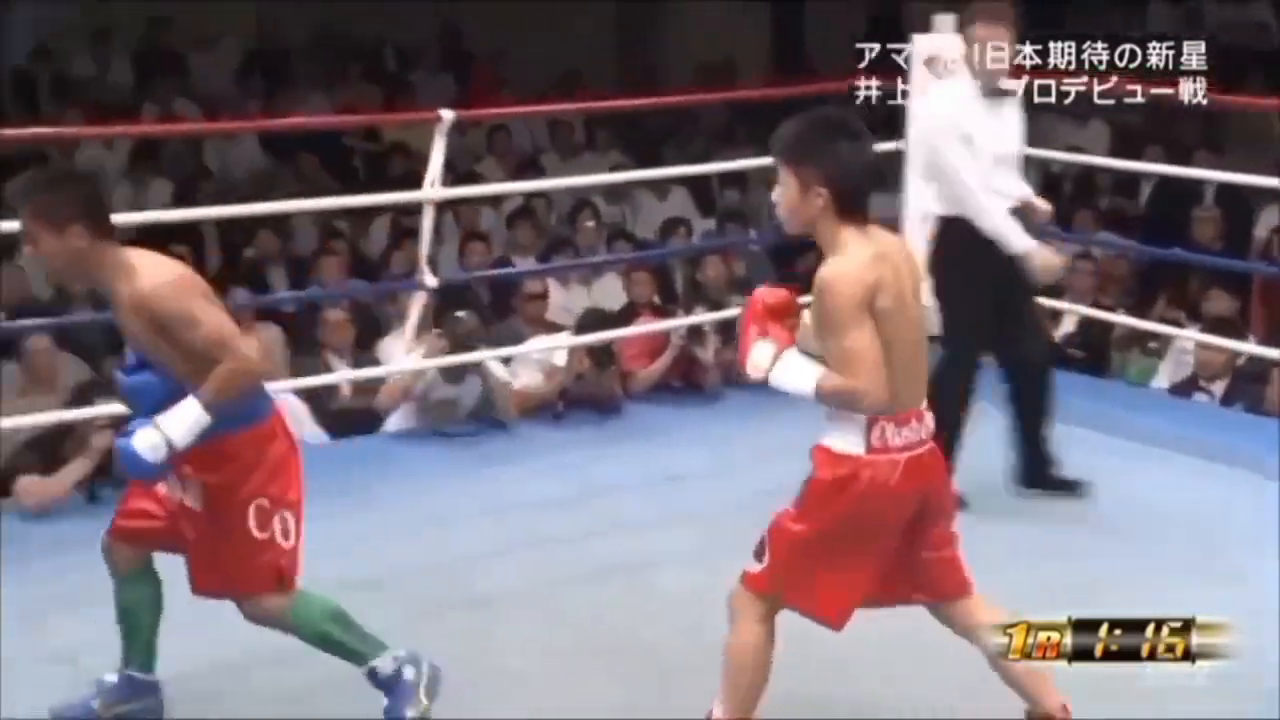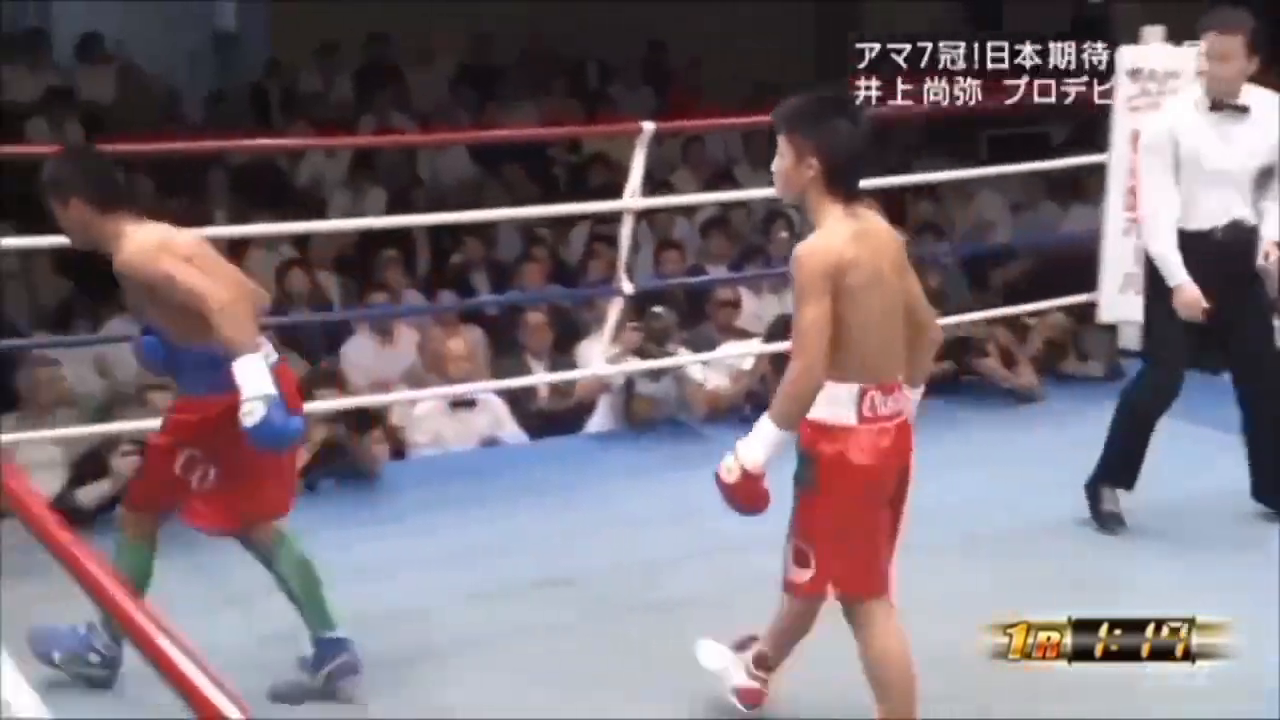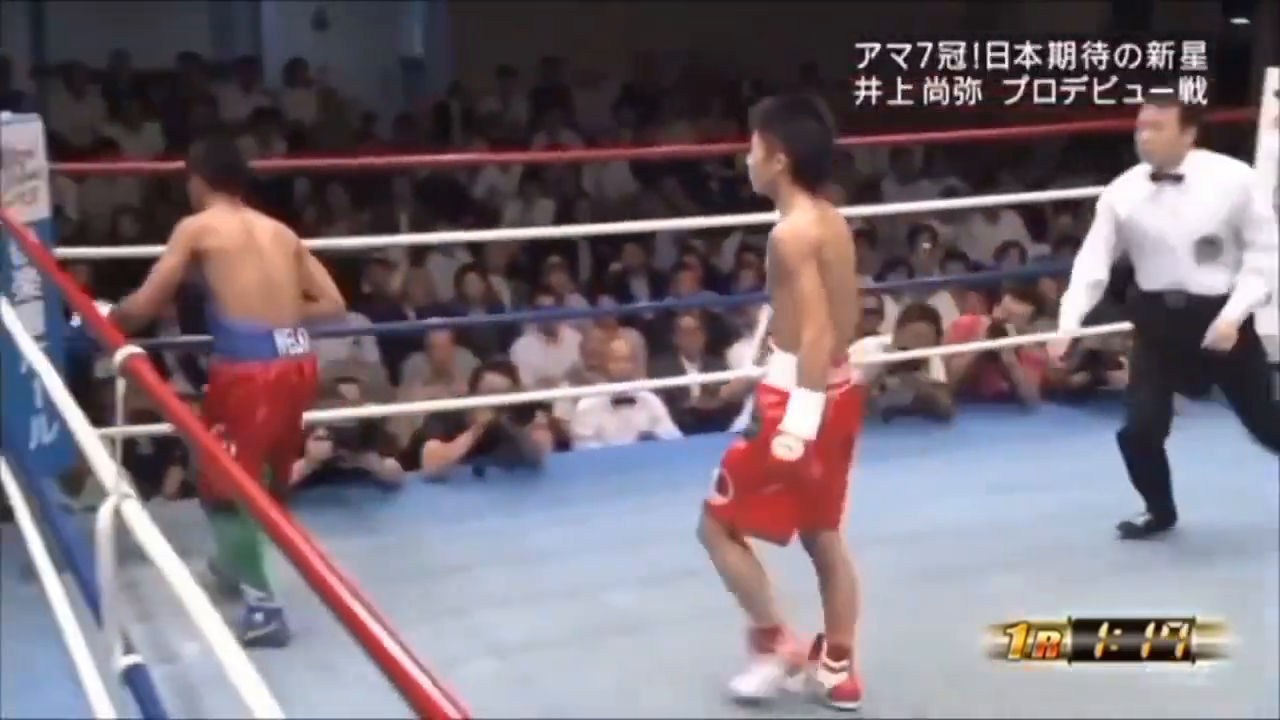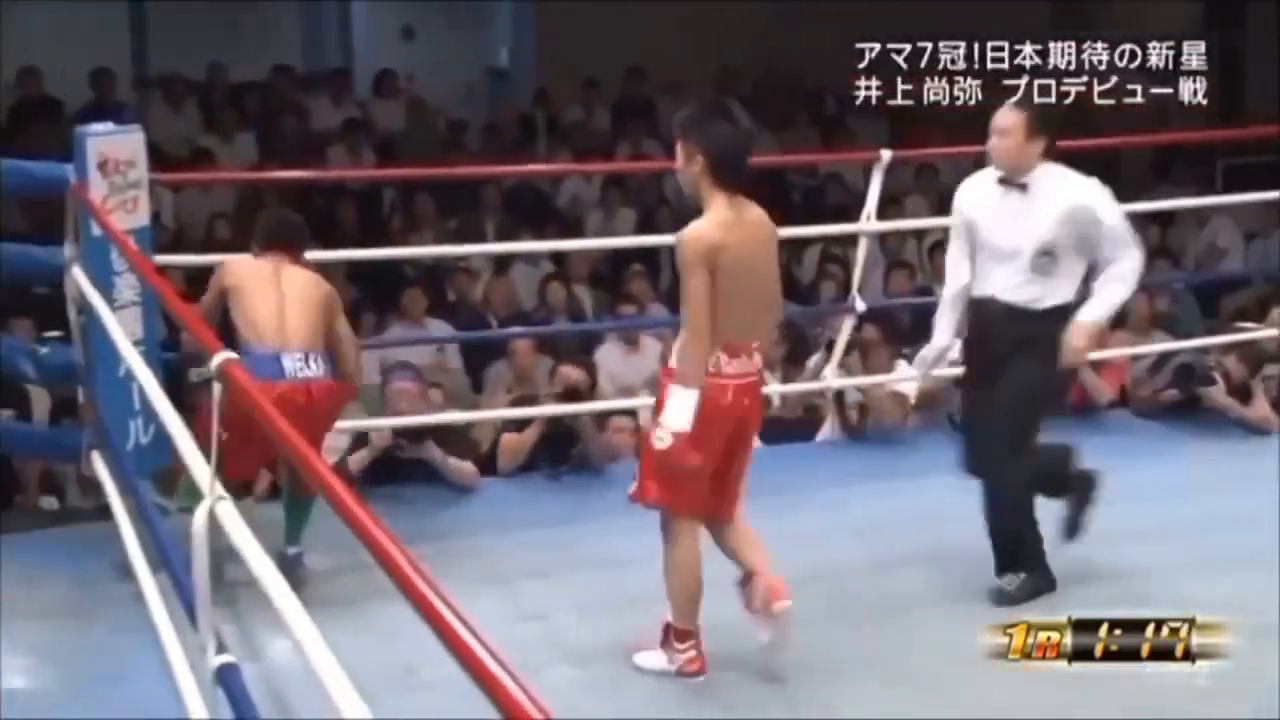
dt=0.4s
person 1, frame 1
left shoulder: (841, 276)
right shoulder: (893, 247)
left elbow: (865, 390)
left wrist: (779, 363)
right wrist: (801, 330)
left hip: (861, 465)
right hip: (918, 452)
left knee: (752, 599)
right knee: (953, 599)
person 1, frame 2
left shoulder: (818, 252)
right shoulder: (883, 232)
left elbow: (807, 373)
right elbow: (926, 327)
left wrist: (752, 450)
left hip: (843, 436)
right hip: (886, 426)
left knee: (864, 598)
right knee: (807, 567)
person 1, frame 3
left shoulder: (791, 233)
right shoulder: (831, 222)
left elbow: (816, 332)
left wrist: (799, 427)
left hip: (796, 404)
right hip: (836, 393)
left knee: (721, 525)
right knee: (823, 534)
left ankle: (775, 642)
right ankle: (838, 667)
person 1, frame 4
left shoulder: (700, 237)
right shoulder: (763, 224)
left elbow: (694, 334)
left wrist: (674, 414)
left hip: (702, 385)
right hip: (744, 381)
left knee: (680, 518)
right knee: (719, 507)
left ankle: (683, 646)
right ankle: (766, 586)
person 2, frame 1
left shoulder: (150, 288)
right shoulder: (122, 283)
left elbow: (244, 363)
left wrist: (170, 428)
right wrist: (146, 380)
left hip: (242, 442)
right hip: (205, 439)
left knee: (265, 598)
right knee: (124, 548)
left ankle: (400, 672)
person 2, frame 2
left shoulder: (133, 255)
right shoulder: (170, 236)
left elbow: (218, 302)
right elbow: (256, 299)
left wrist: (256, 390)
left hip: (223, 396)
right hip: (250, 383)
left knee: (136, 518)
right knee: (257, 527)
left ankle: (100, 648)
right ankle: (332, 652)
person 2, frame 3
left shoulder: (196, 229)
right shoulder: (281, 232)
left elbow: (144, 307)
right elbow: (334, 305)
left wrist: (102, 317)
left hip: (247, 367)
right hip: (299, 362)
left knee: (222, 488)
right knee: (264, 470)
left ankle: (262, 608)
right ankle: (238, 564)
person 2, frame 4
left shoulder: (231, 269)
right shoulder: (321, 286)
right elbow: (352, 370)
left hip: (261, 385)
right hip: (317, 385)
right ankle: (291, 552)
person 3, frame 1
left shoulder: (1013, 100)
right shoulder: (944, 106)
right elbow: (967, 186)
left wrist: (1028, 197)
right wrist: (1028, 248)
left hip: (1005, 239)
right hip: (965, 243)
left knee: (1033, 354)
right knee: (961, 361)
left ankle: (1036, 469)
person 3, frame 2
right shoulder: (1171, 119)
right elbow: (1157, 207)
right wrist: (1179, 280)
left hip: (1238, 257)
right hip: (1178, 258)
right knee: (1161, 380)
right ankle: (1107, 484)
person 3, frame 3
left shoulder: (1234, 181)
right shoulder: (1123, 191)
right elbow: (1093, 262)
left wrist: (1235, 315)
right wrist: (1068, 323)
left hip: (1220, 319)
right hip: (1159, 316)
right knee: (1139, 427)
right ankle: (1159, 511)
person 3, frame 4
left shoulder: (1077, 195)
right shoulder: (973, 191)
left elbow: (1123, 260)
left wrist: (1092, 318)
right wrist: (942, 336)
left hip: (1040, 332)
right hip: (985, 328)
left knee: (1001, 454)
right knee: (982, 453)
left ankle: (1025, 569)
right ankle: (1070, 481)
